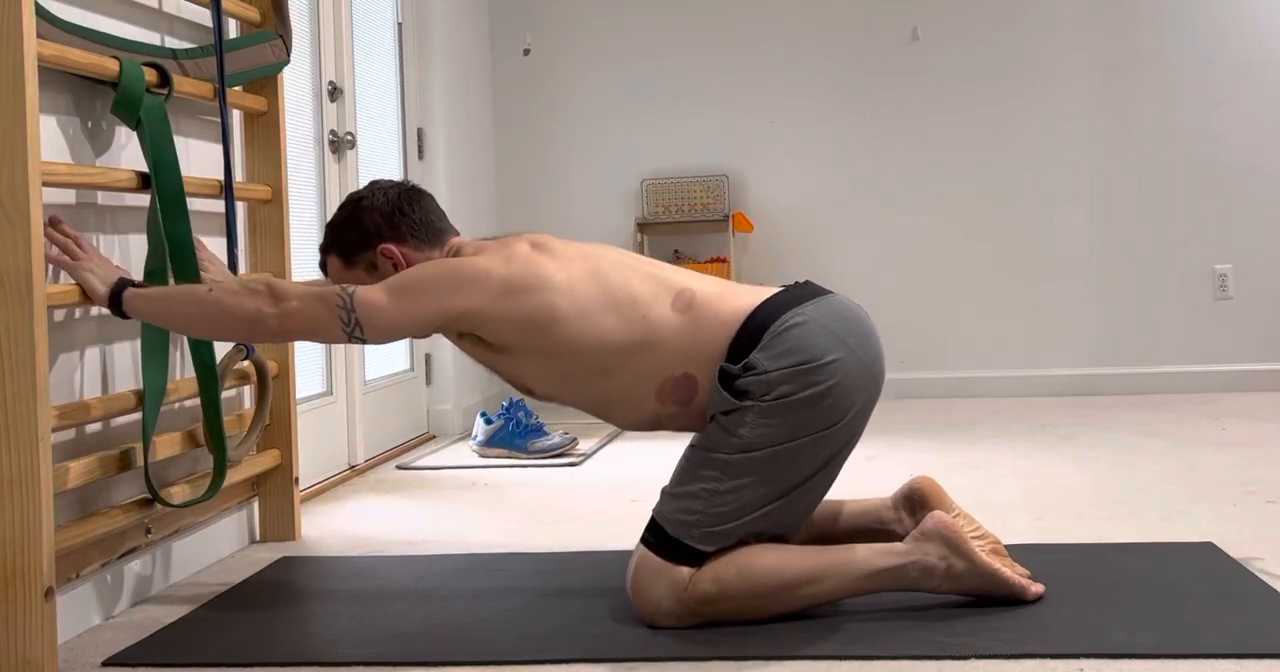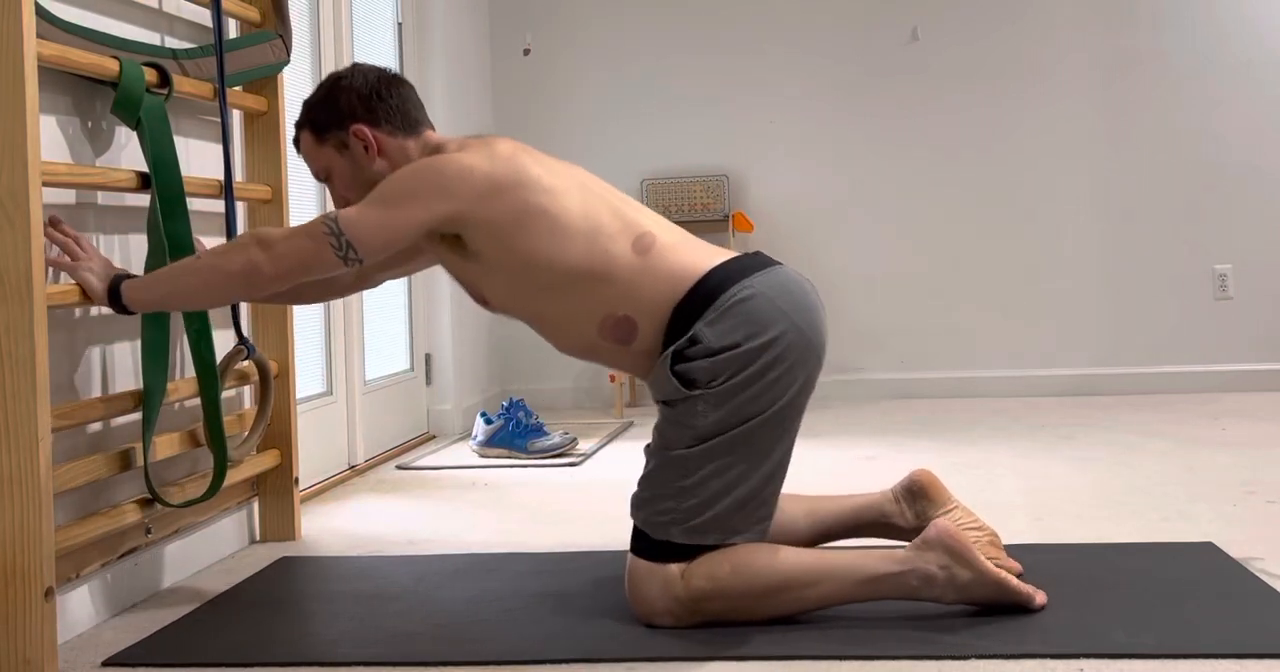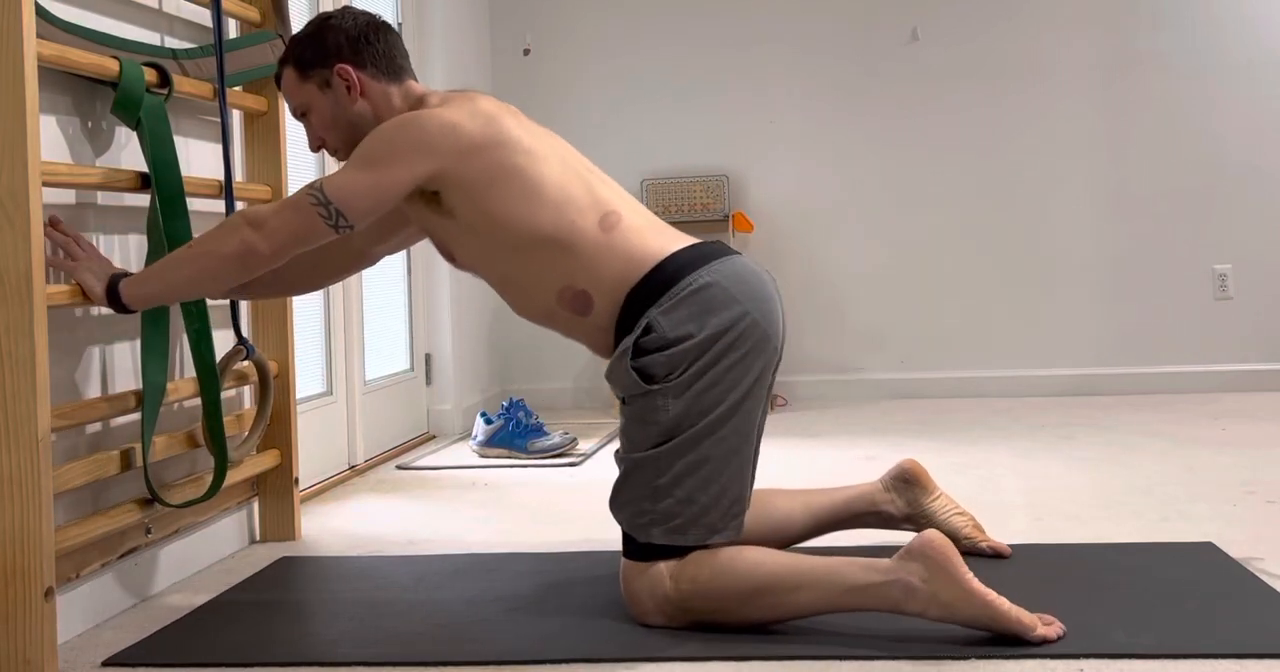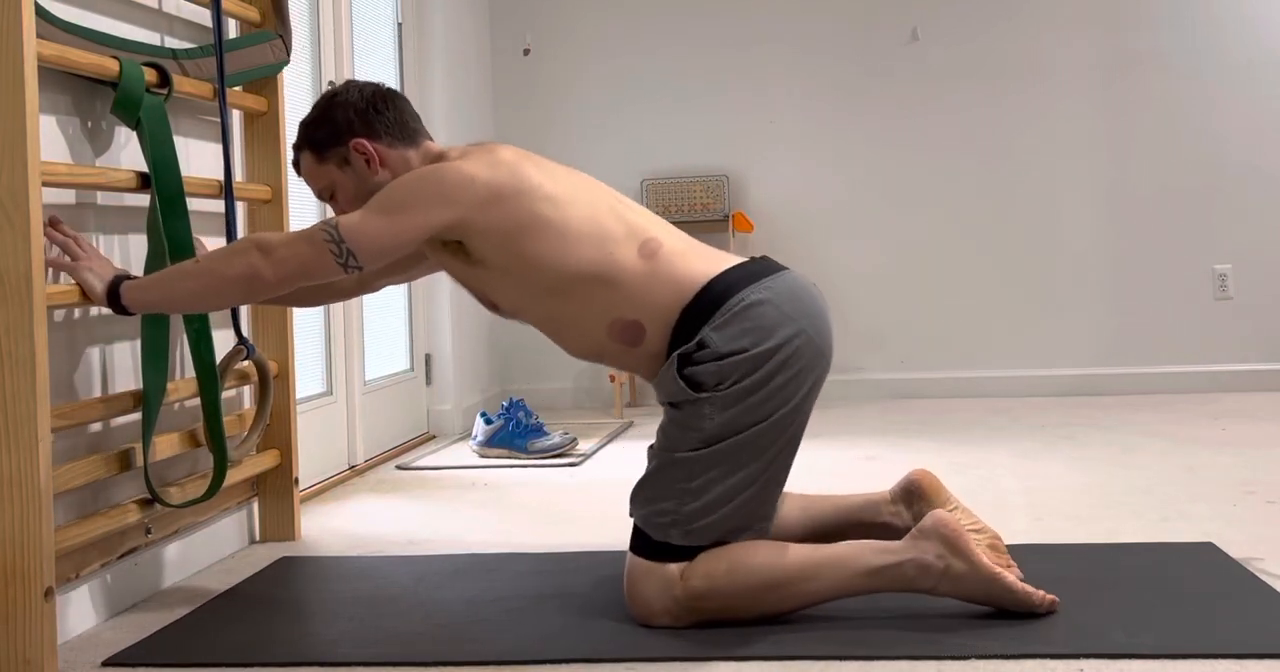
dt=0.5s
person 1, frame 1
left shoulder: (460, 284)
right shoulder: (502, 259)
left elbow: (278, 312)
left wrist: (122, 292)
right wrist: (228, 291)
left hip: (796, 364)
right hip: (820, 336)
left knee: (664, 588)
right knee: (721, 544)
left ankle: (920, 558)
right ankle: (902, 514)
person 1, frame 2
left shoulder: (438, 179)
right shoulder: (473, 187)
left elbow: (275, 260)
right elbow: (337, 275)
left wrist: (123, 289)
right wrist: (219, 278)
left hip: (736, 333)
right hip: (768, 308)
left knee: (663, 589)
right knee: (711, 533)
left ankle: (922, 566)
right ankle: (898, 507)
person 1, frame 3
left shoulder: (424, 131)
right shoulder: (439, 163)
left elbow: (269, 234)
right elbow: (336, 254)
left wrist: (126, 289)
right wrist: (207, 282)
left hip: (693, 320)
right hip: (721, 297)
left knee: (659, 588)
right knee: (699, 537)
left ankle: (911, 576)
right ankle: (890, 497)
person 1, frame 4
left shoulder: (441, 186)
right shoulder: (467, 200)
left elbow: (277, 262)
right elbow: (339, 277)
left wrist: (123, 289)
right wrist: (207, 285)
left hip: (743, 337)
right hip: (772, 312)
left knee: (661, 590)
right knee: (710, 535)
left ankle: (917, 556)
right ankle: (895, 507)
